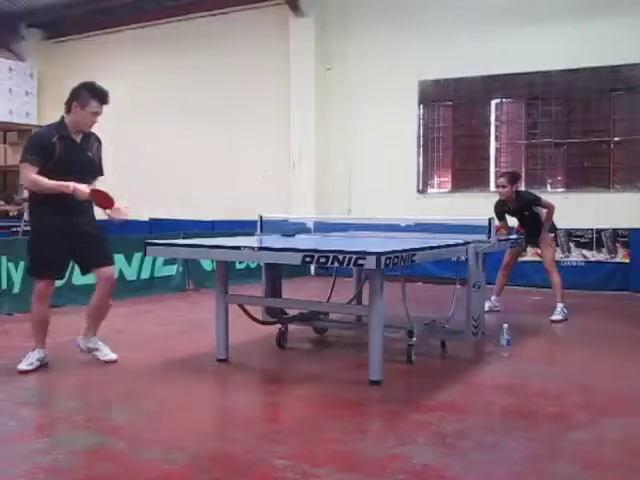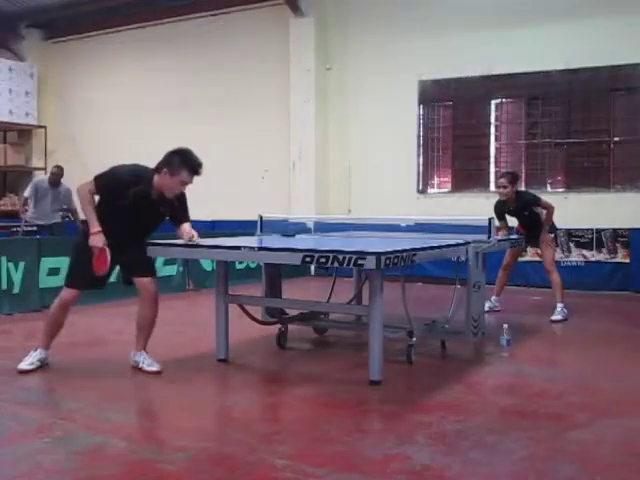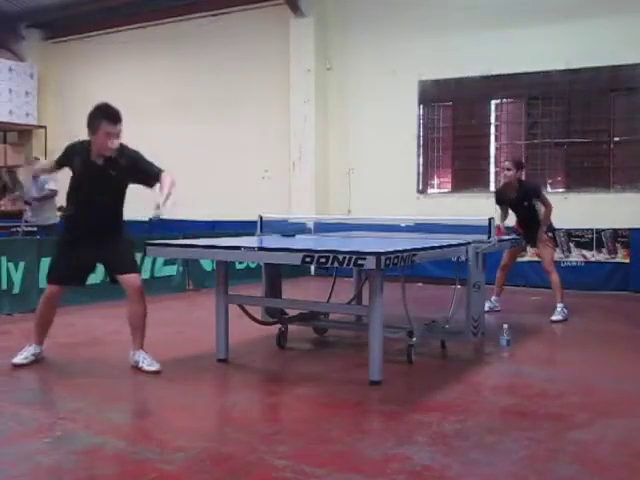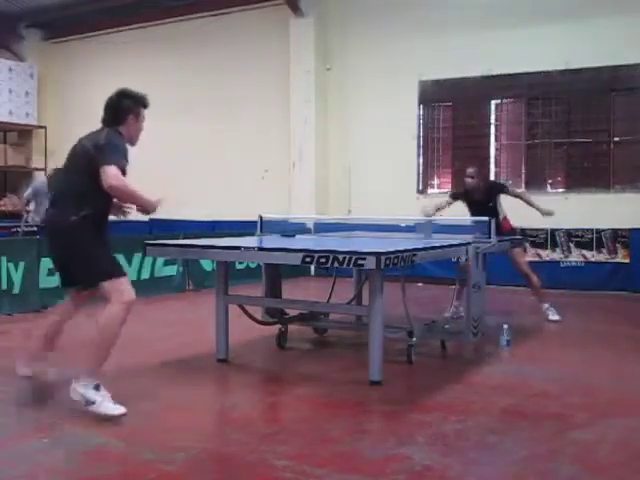
dt=1s
person 1, frame 1
left shoulder: (94, 142)
right shoulder: (43, 137)
right elbow: (27, 179)
right wrist: (69, 187)
left hip: (83, 221)
right hip: (49, 224)
left knee: (108, 276)
right knee: (43, 288)
left ankle: (89, 338)
right ankle: (39, 351)
person 1, frame 2
left shoulder: (176, 198)
right shoulder: (127, 176)
left elbow: (181, 223)
right elbow: (84, 190)
left wrist: (187, 233)
right wrist: (95, 230)
left hip: (133, 244)
right hip: (97, 239)
left knee: (149, 291)
right knee: (67, 297)
left ankle: (139, 353)
right ankle: (42, 351)
person 1, frame 3
left shoulder: (128, 158)
right shoulder: (75, 151)
left elbow: (165, 178)
right elbow: (55, 166)
left wrist: (162, 199)
right wrist: (31, 171)
left hip: (112, 236)
right hip: (75, 236)
left knee: (135, 287)
right knee: (52, 292)
left ankle: (138, 352)
right ankle: (36, 346)
person 1, frame 4
left shoulder: (92, 141)
right shoulder: (113, 141)
right elbow: (113, 182)
left wrist: (110, 205)
right wrist: (145, 203)
left hip: (63, 226)
right hip: (78, 229)
left knee: (79, 297)
right knee: (123, 298)
left ankle: (33, 359)
right ankle: (88, 383)
person 2, frame 1
left shoulder: (526, 197)
right shoulder: (499, 206)
left elbow: (551, 207)
right elbow: (504, 229)
left wrist: (545, 232)
right wrist: (500, 232)
left hip: (543, 230)
right hip: (525, 230)
left knee: (550, 266)
right knee: (505, 265)
left ankle: (561, 307)
right ankle: (494, 301)
person 2, frame 2
left shoulder: (526, 197)
right shoulder: (499, 206)
left elbow: (550, 208)
right elbow: (504, 228)
left wrist: (544, 232)
right wrist: (501, 233)
left hip: (543, 229)
right hip: (524, 230)
left knee: (550, 267)
right knee: (506, 265)
left ankle: (561, 307)
right ankle: (494, 301)
person 2, frame 3
left shoulder: (529, 188)
right shoulder: (500, 193)
left elbow: (548, 206)
left wrist: (542, 230)
right wrist: (501, 223)
left hip: (541, 228)
right hip: (521, 229)
left knee: (548, 267)
right knee: (504, 265)
left ankle: (561, 308)
right ankle: (494, 301)
person 2, frame 4
left shoulder: (493, 187)
right shoulder: (463, 193)
left elbow: (519, 194)
right elbow: (443, 205)
left wrist: (539, 209)
right wrist: (432, 210)
left hip: (503, 230)
left knee: (524, 269)
left ankle: (546, 307)
right ankle: (457, 306)
